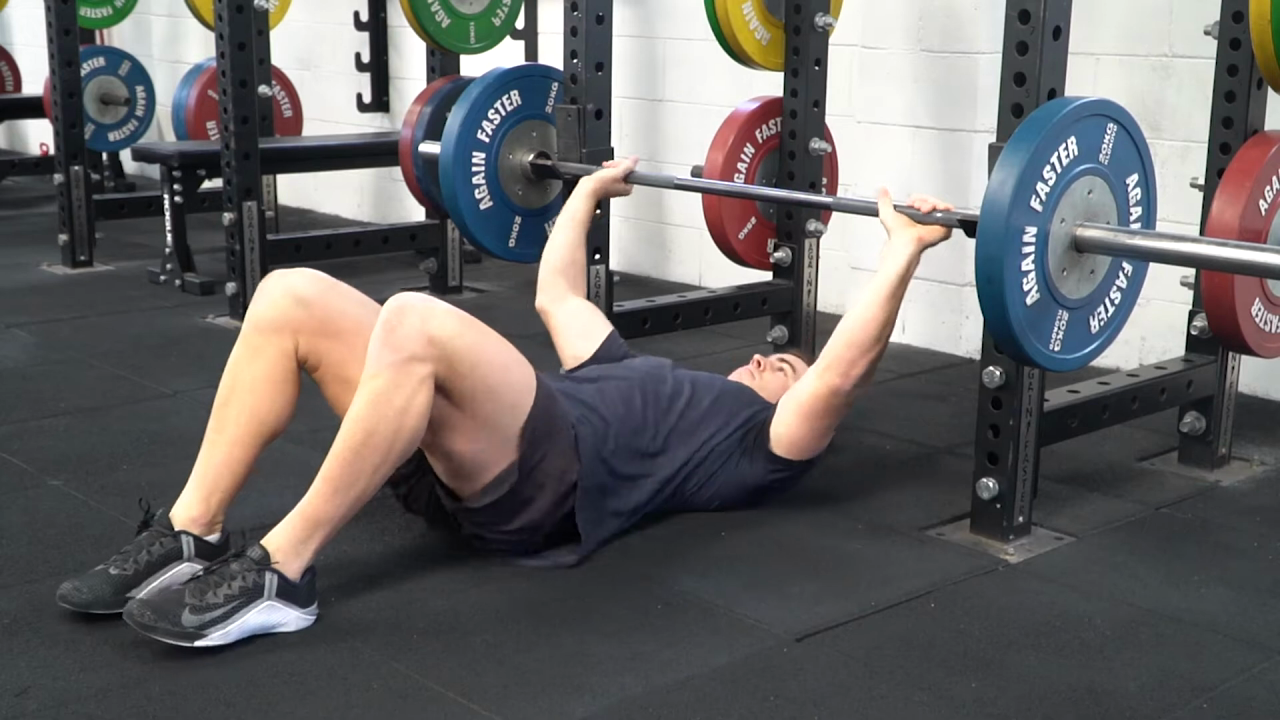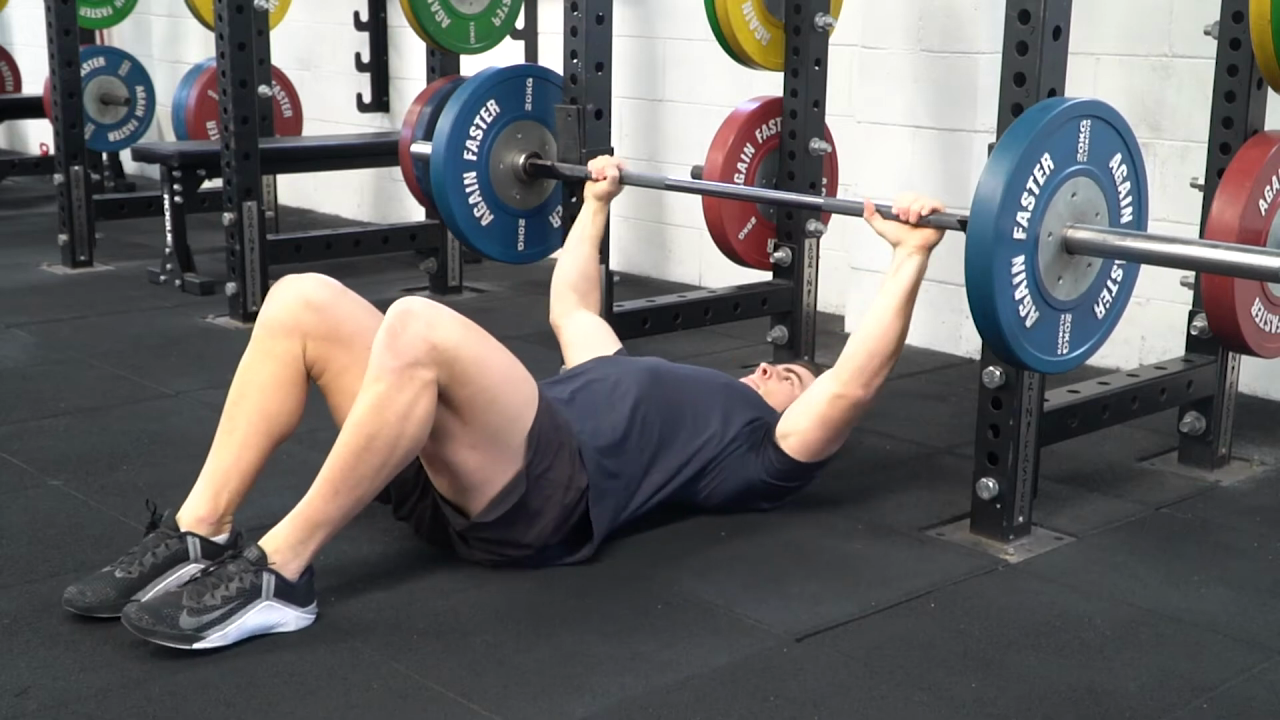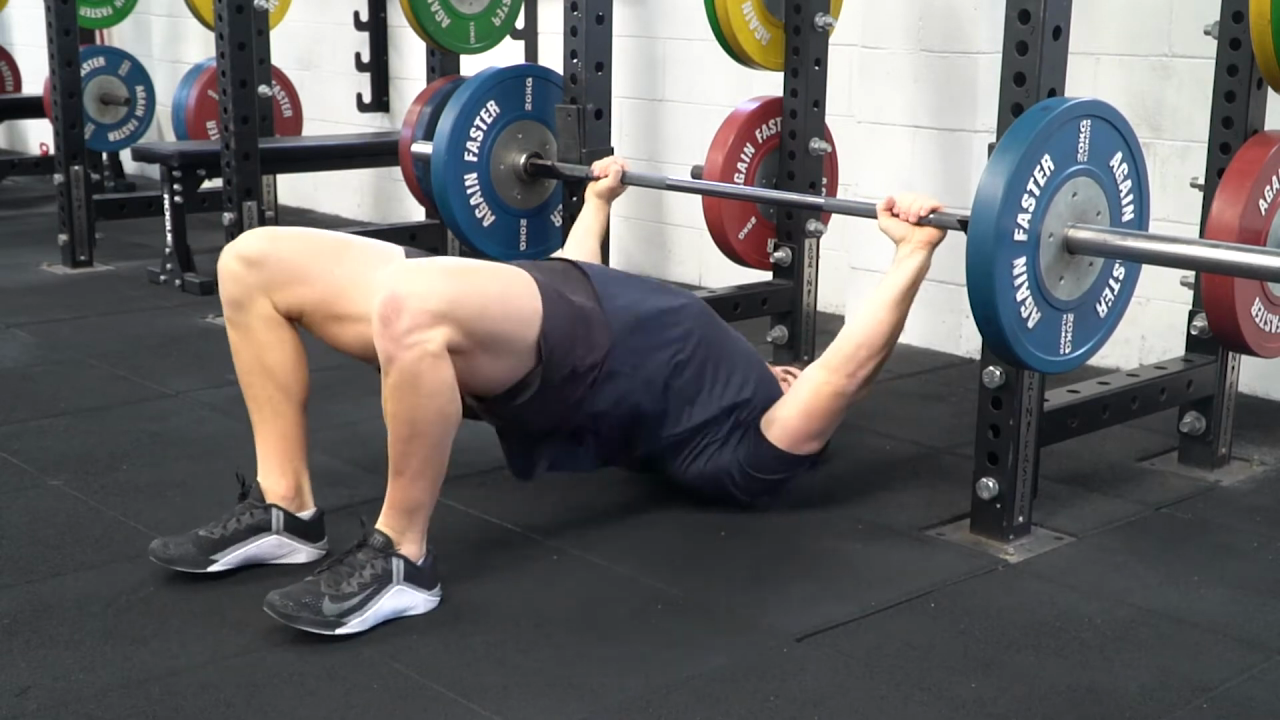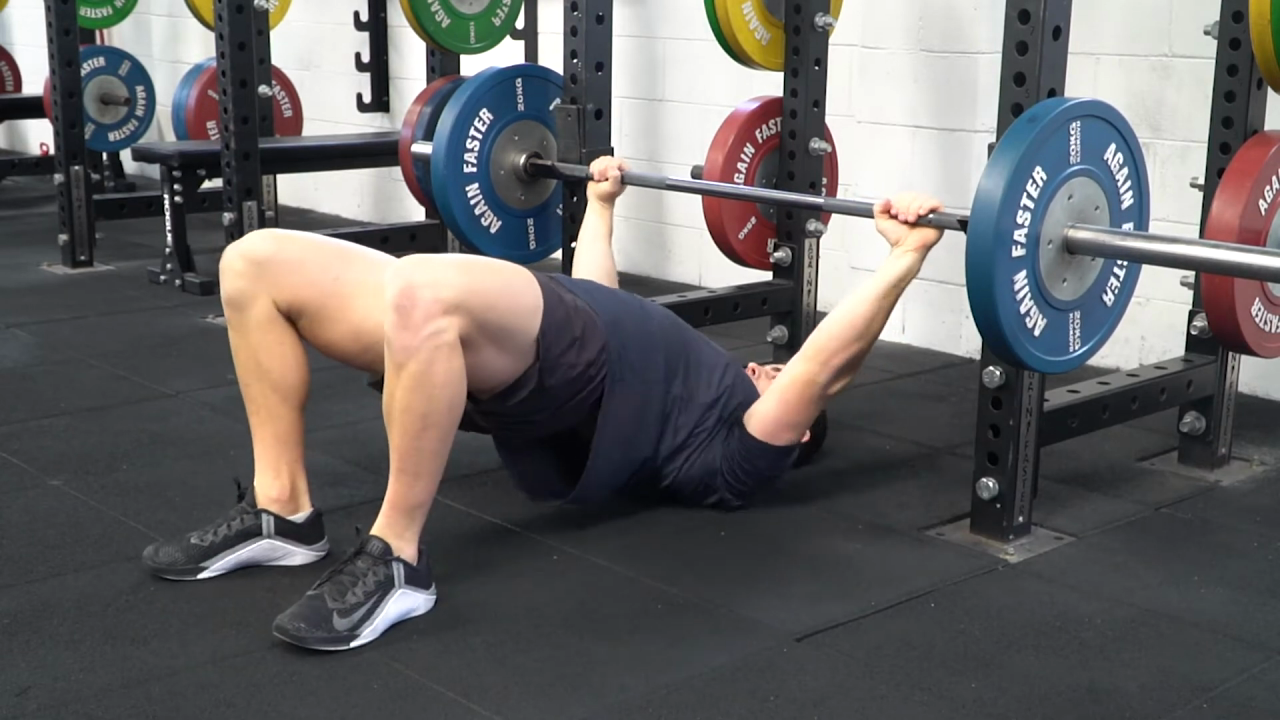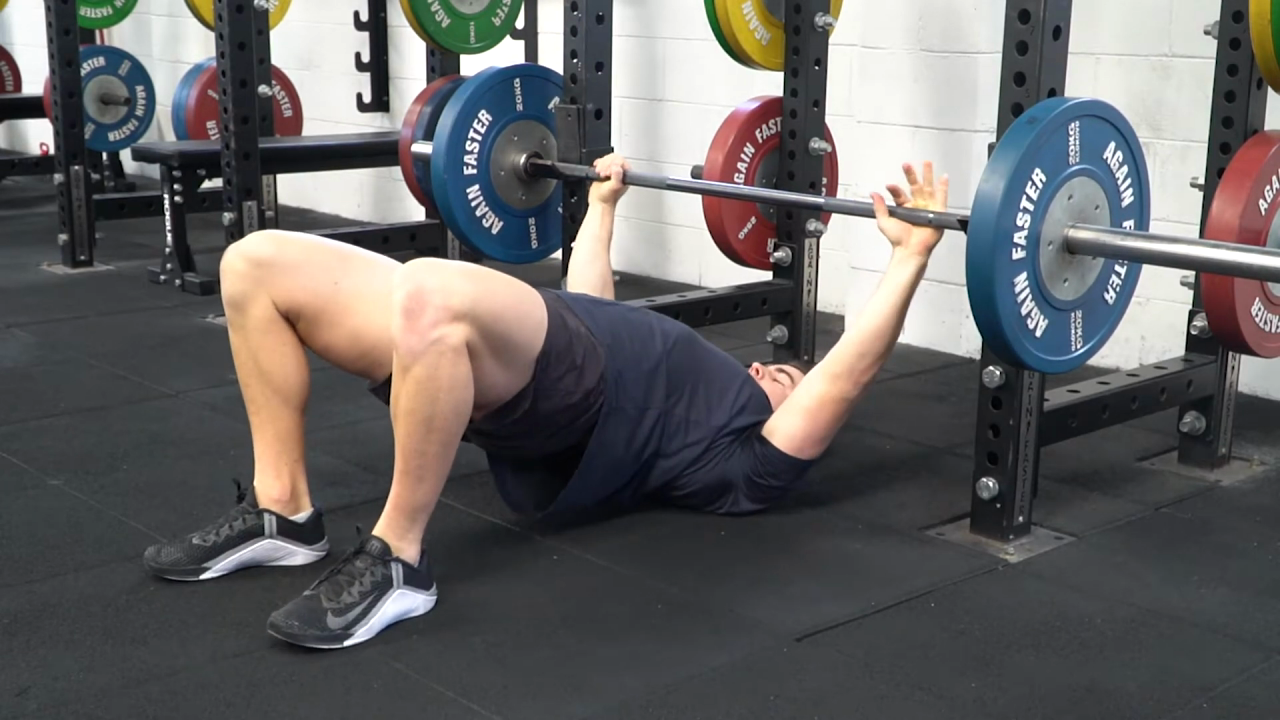
dt=1s
person 1, frame 1
left shoulder: (762, 443)
right shoulder: (642, 371)
left elbow: (842, 372)
right elbow: (556, 296)
left wrist: (905, 248)
right wrist: (584, 194)
left hip: (541, 477)
right hip: (452, 459)
left knee: (415, 319)
right knee: (292, 298)
left ankle: (278, 573)
right ankle: (190, 534)
person 1, frame 2
left shoulder: (768, 450)
right shoulder: (655, 384)
left elbow: (852, 389)
right elbow: (571, 312)
left wrist: (909, 257)
right wrist: (595, 206)
left hip: (542, 486)
right hip: (447, 473)
left knee: (419, 324)
right knee: (302, 302)
left ankle: (275, 573)
right ankle: (198, 536)
person 1, frame 3
left shoulder: (750, 455)
right shoulder: (704, 384)
left elbow: (844, 372)
right elbow: (577, 279)
left wrist: (914, 253)
right wrist: (596, 203)
left knee: (407, 308)
right knee: (251, 264)
left ankle: (399, 558)
right ankle: (282, 512)
person 1, frame 4
right shoulder: (697, 385)
left elbow: (825, 362)
right elbow: (596, 300)
left wrist: (906, 254)
right wrist: (600, 205)
right hip: (472, 336)
left knee: (422, 294)
right knee: (254, 263)
left ankle: (394, 559)
right ankle: (282, 514)
person 1, frame 5
left shoulder: (755, 457)
right shoulder: (680, 381)
left elbow: (846, 374)
right elbow: (589, 304)
left wrist: (912, 255)
right wrist: (602, 207)
left hip: (570, 377)
right hip: (475, 349)
left knee: (430, 297)
right knee: (255, 266)
left ankle: (395, 559)
right ankle: (282, 514)
